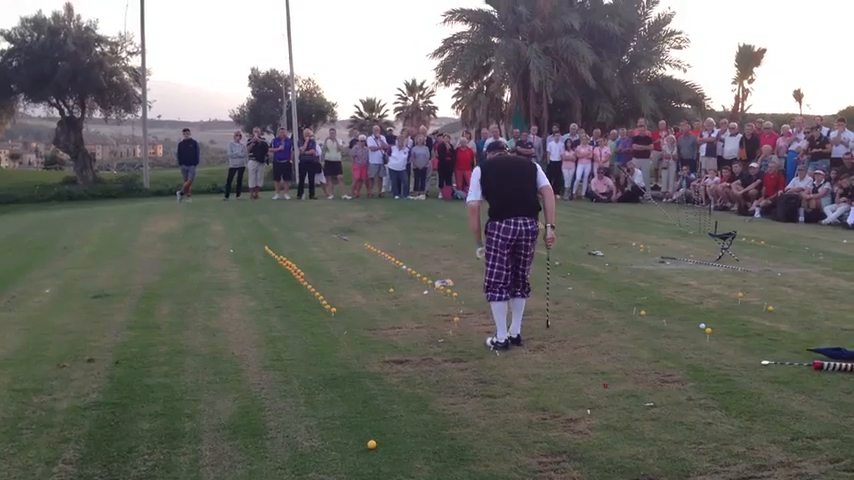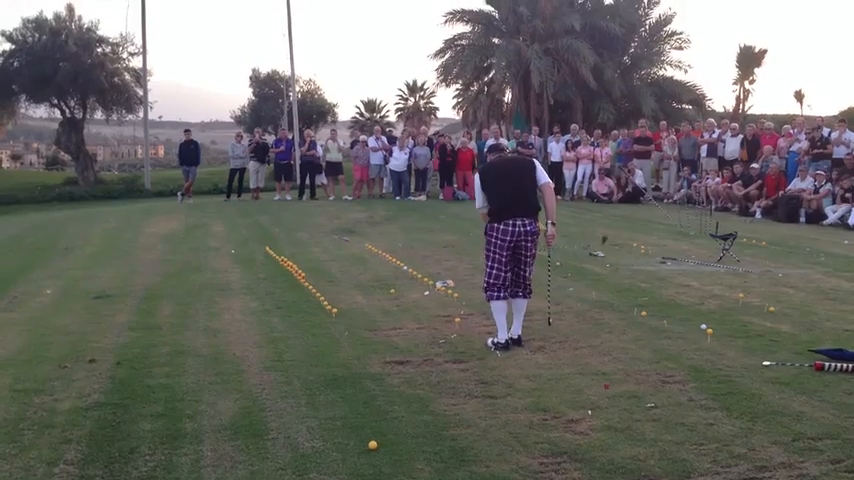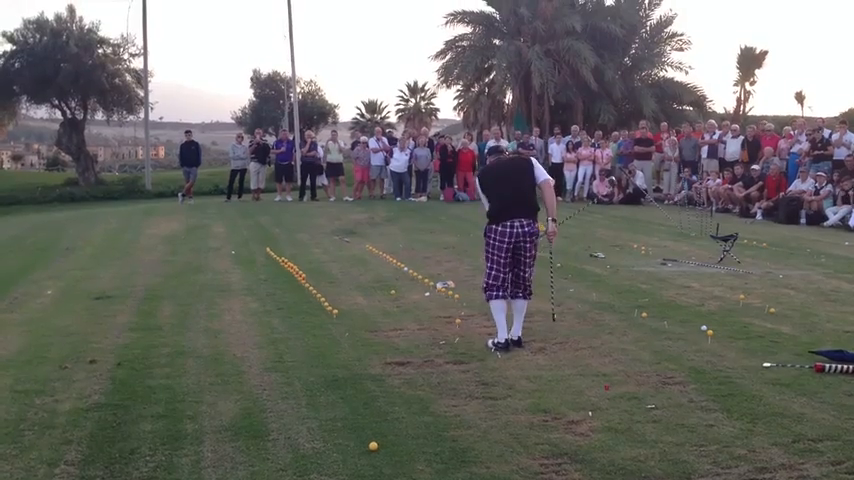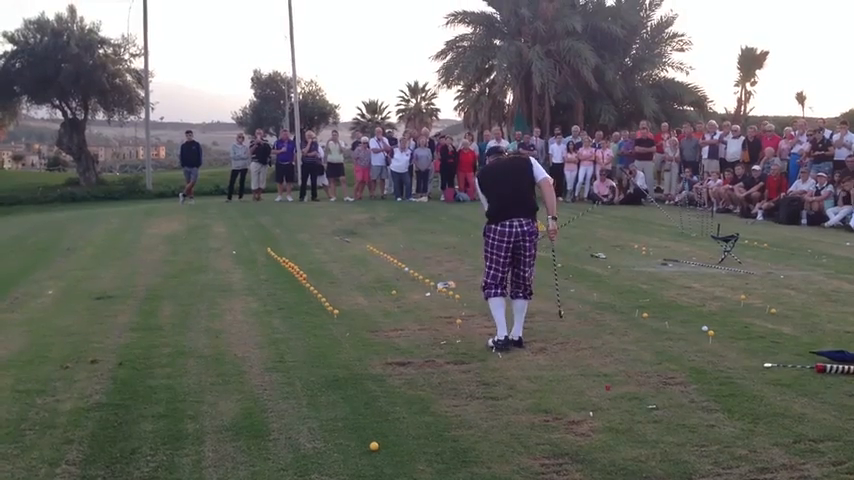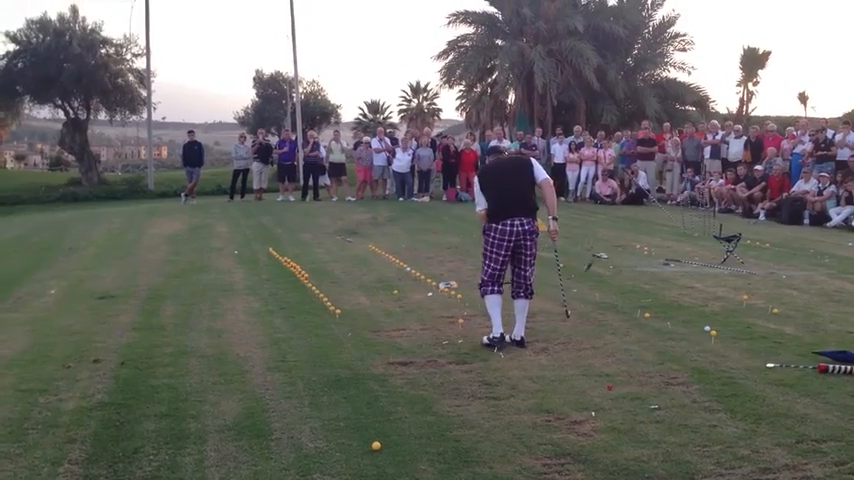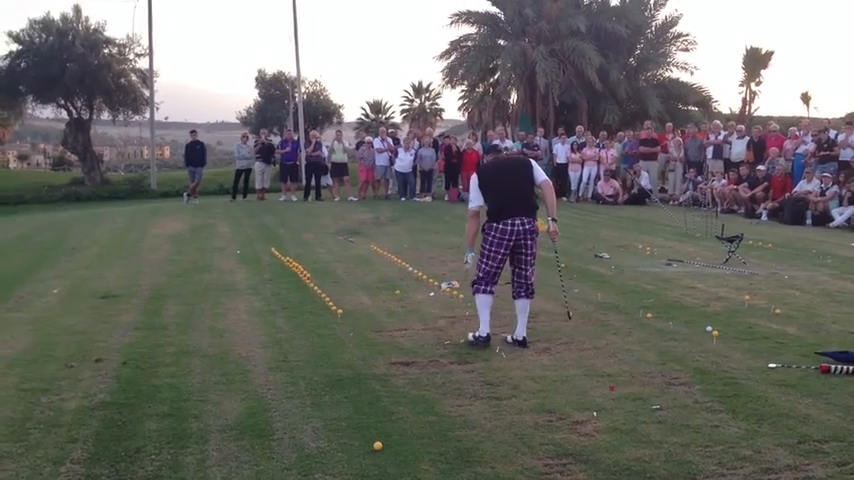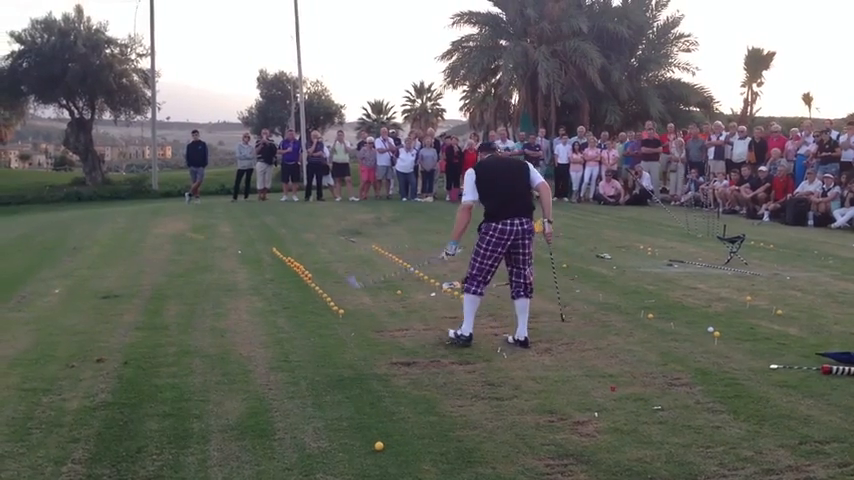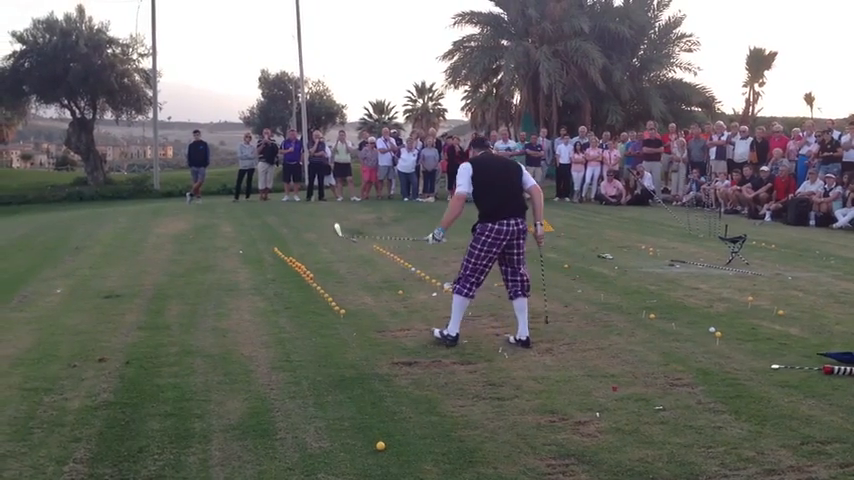
dt=0.1s
person 1, frame 1
left shoulder: (482, 169)
right shoulder: (530, 164)
left elbow: (473, 207)
right elbow: (548, 192)
left wrist: (479, 242)
right wrist: (550, 227)
left hip: (500, 225)
right hip: (529, 224)
left knee: (496, 281)
right knee: (520, 279)
left ankle: (501, 337)
right ankle: (515, 333)
person 1, frame 2
left shoulder: (483, 172)
right shoulder: (530, 163)
left elbow: (484, 212)
right elbow: (548, 189)
left wrist: (490, 236)
right wrist: (551, 223)
left hip: (500, 227)
right hip: (529, 225)
left knee: (495, 282)
right knee: (522, 280)
left ankle: (501, 338)
right ankle: (515, 333)
person 1, frame 3
left shoulder: (482, 174)
right shoulder: (529, 162)
right elbow: (547, 186)
right wrist: (551, 220)
left hip: (499, 228)
right hip: (528, 225)
left knee: (495, 283)
right knee: (523, 281)
left ankle: (502, 337)
right ankle: (516, 334)
person 1, frame 4
left shoulder: (482, 175)
right shoulder: (527, 161)
right elbow: (547, 185)
left wrist: (505, 228)
right wrist: (552, 218)
left hip: (498, 227)
right hip: (527, 225)
left knee: (493, 282)
right knee: (523, 281)
left ankle: (501, 335)
right ankle: (516, 335)
person 1, frame 5
left shoulder: (482, 175)
right shoulder: (527, 162)
left elbow: (483, 214)
right elbow: (547, 186)
right wrist: (552, 218)
left hip: (499, 227)
right hip: (528, 224)
left knee: (490, 281)
right knee: (523, 280)
left ankle: (496, 332)
right ankle: (518, 334)
person 1, frame 6
left shoulder: (480, 173)
right shoulder: (526, 162)
left elbow: (473, 214)
right elbow: (547, 186)
left wrist: (469, 249)
right wrist: (552, 219)
left hip: (499, 226)
right hip: (527, 224)
left knee: (484, 279)
right knee: (524, 280)
left ankle: (483, 332)
right ankle: (520, 335)
person 1, frame 7
left shoulder: (475, 171)
right shoulder: (521, 163)
left elbow: (466, 208)
right elbow: (544, 189)
left wrist: (454, 241)
right wrist: (547, 222)
left hip: (496, 226)
right hip: (524, 224)
left knee: (476, 277)
right knee: (521, 279)
left ankle: (465, 332)
right ankle: (522, 335)
person 1, frame 8
left shoulder: (469, 166)
right shoulder: (512, 164)
left elbow: (459, 198)
right elbow: (536, 191)
left wrist: (441, 229)
right wrist: (538, 224)
left hip: (491, 226)
right hip: (518, 225)
left knee: (468, 278)
right knee: (517, 279)
left ankle: (452, 332)
right ankle: (523, 334)
